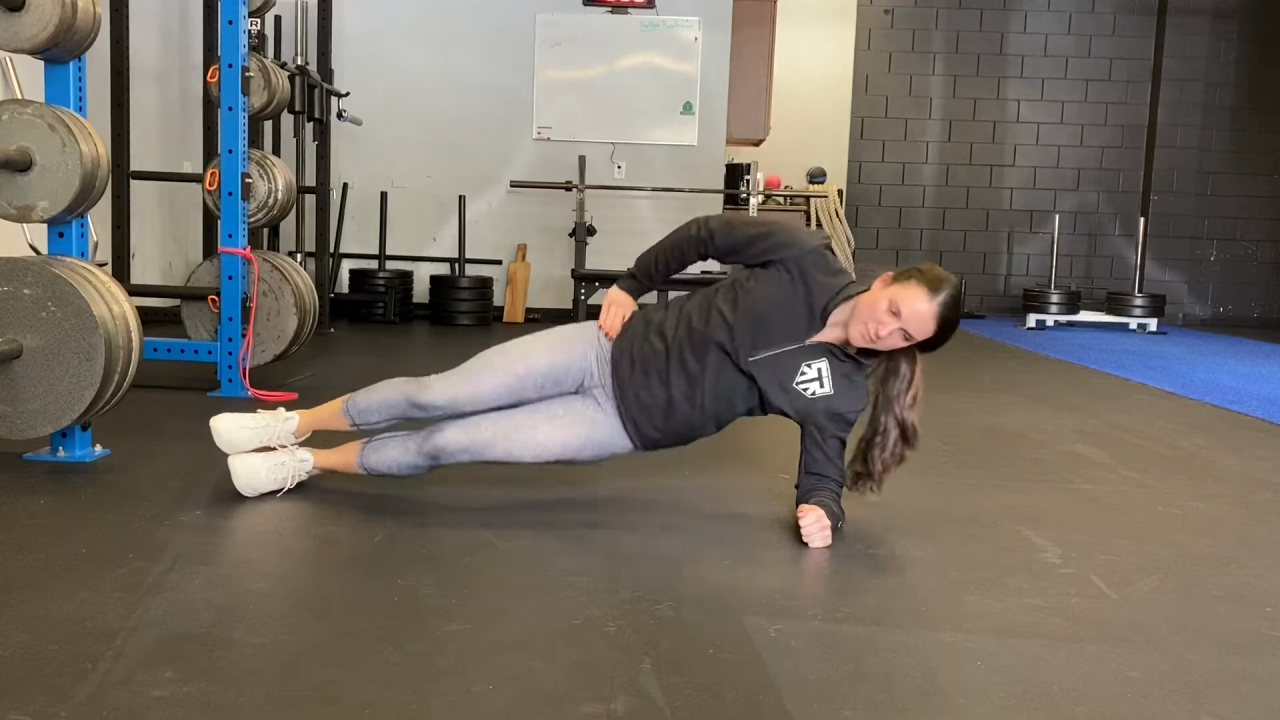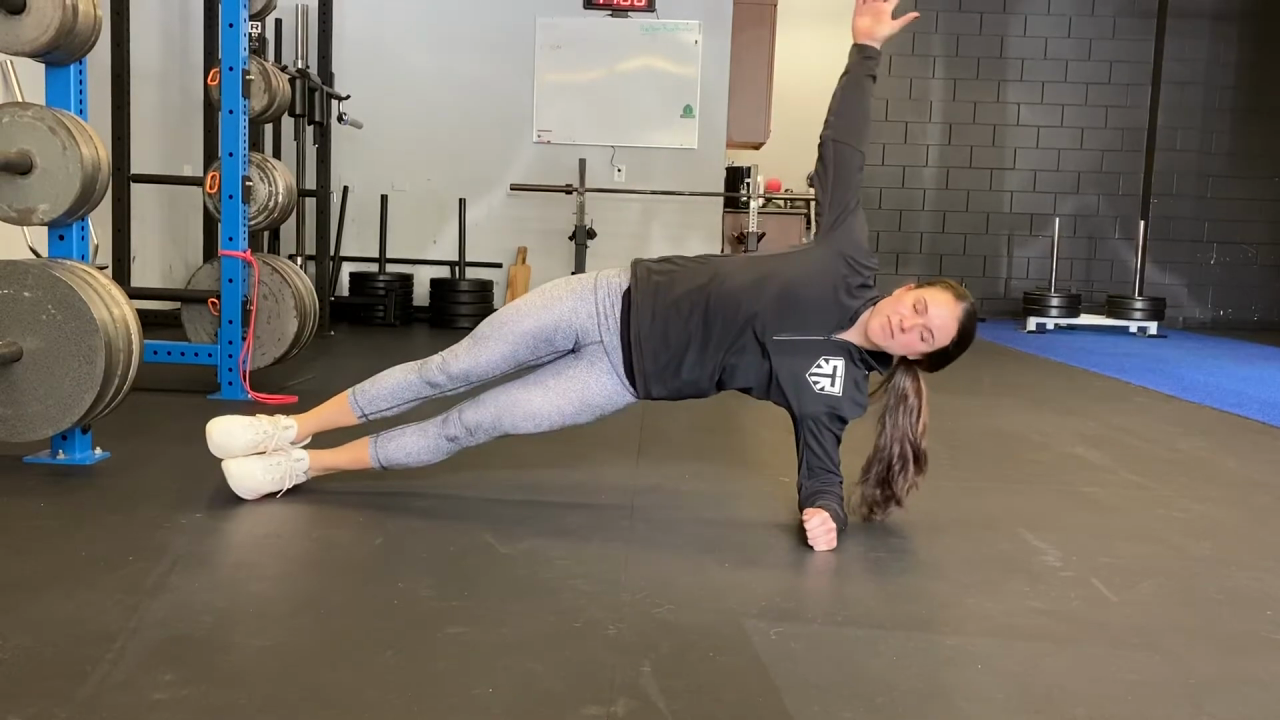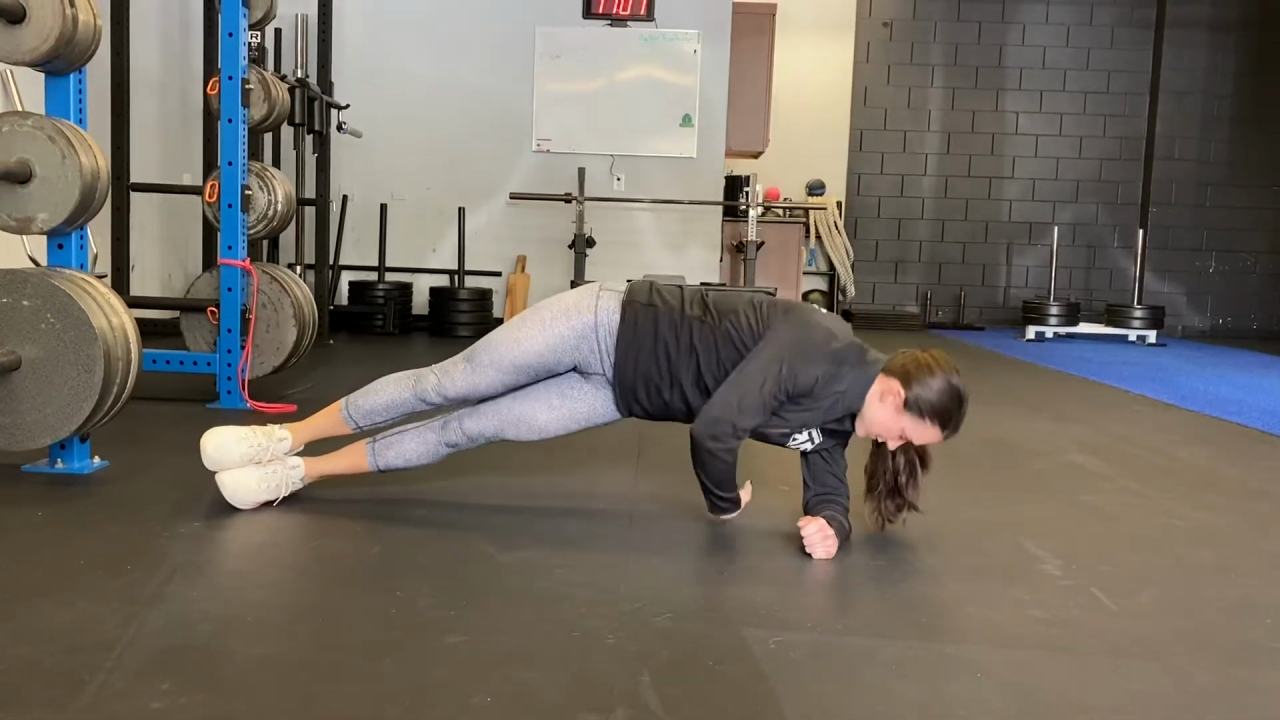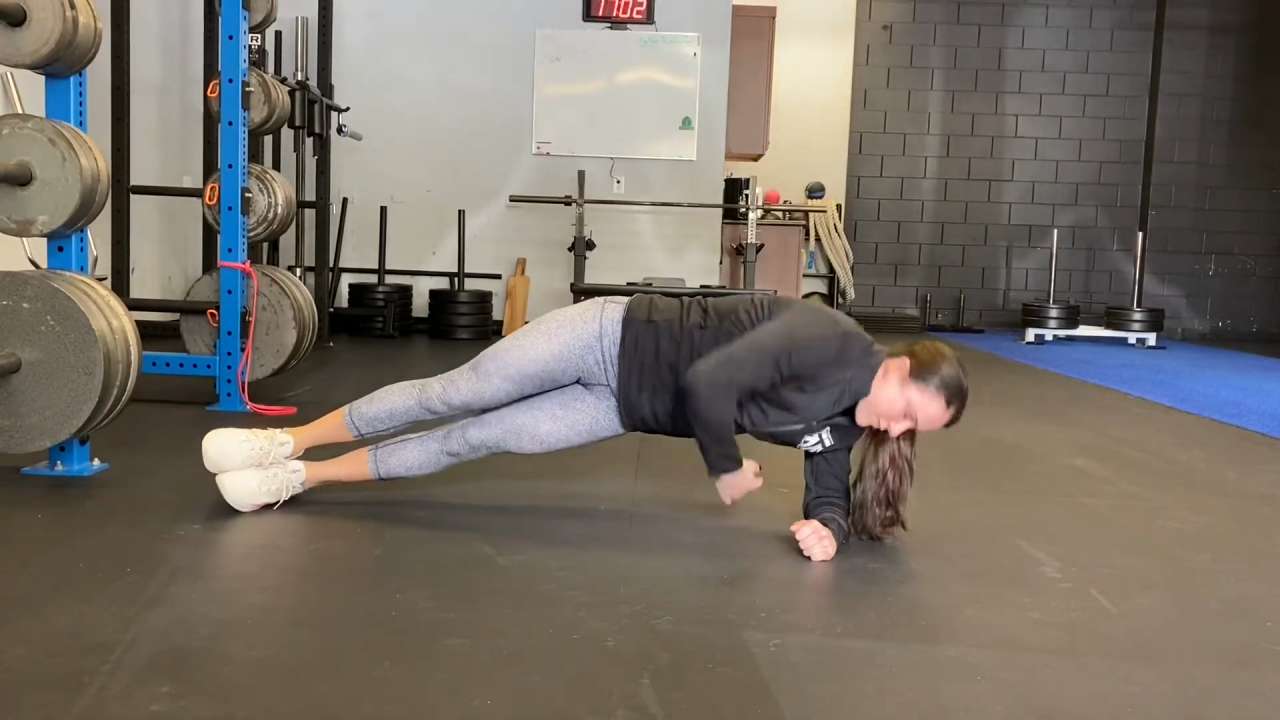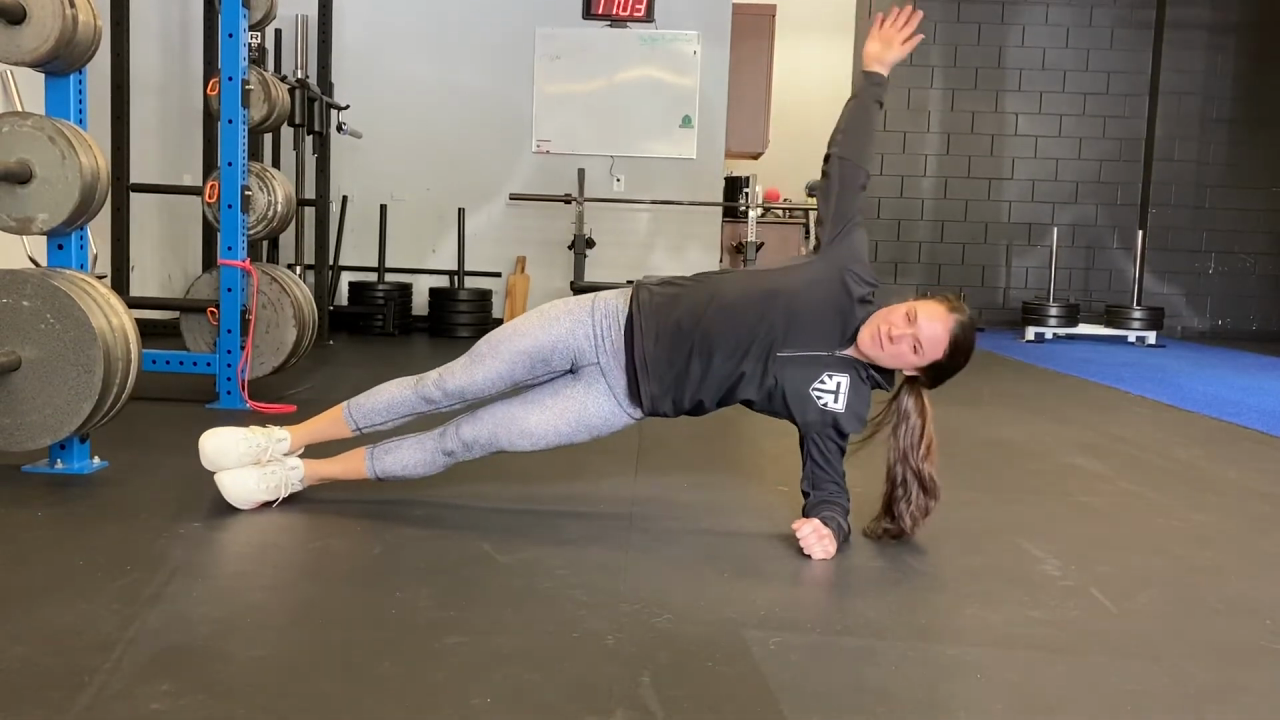
dt=1s
person 1, frame 1
left shoulder: (843, 390)
right shoulder: (808, 260)
left elbow: (824, 468)
right elbow: (704, 234)
left wrist: (820, 507)
right wrist: (628, 288)
left hip: (629, 421)
right hip: (612, 349)
left knee: (450, 444)
right knee: (437, 395)
left ankle: (304, 465)
right ankle: (293, 422)
person 1, frame 2
left shoulder: (836, 387)
right shoulder: (852, 265)
left elbow: (820, 462)
right elbow: (839, 149)
left wrist: (823, 513)
left hip: (628, 374)
right hip: (615, 299)
left knee: (468, 426)
right knee: (447, 373)
left ankle: (304, 466)
right ankle: (289, 429)
person 1, frame 3
left shoulder: (833, 421)
right shoulder: (824, 347)
left elbow: (825, 482)
right elbow: (714, 426)
left wrist: (828, 523)
right wrist: (726, 504)
left hip: (618, 394)
right hip: (609, 324)
left knee: (468, 428)
right knee: (445, 385)
left ankle: (298, 473)
right ankle: (286, 437)
person 1, frame 4
left shoulder: (840, 418)
right shoulder: (835, 341)
left elbow: (828, 477)
right elbow: (707, 380)
left wrist: (825, 524)
right wrist: (728, 470)
left hip: (622, 408)
right hip: (612, 337)
left knee: (469, 440)
right knee: (447, 397)
left ankle: (298, 478)
right ankle: (286, 441)
person 1, frame 5
left shoulder: (841, 401)
right shoulder: (849, 280)
left elbow: (825, 475)
right elbow: (844, 168)
left wrist: (826, 523)
right wrist: (873, 72)
left hip: (626, 393)
right hip: (613, 320)
left knee: (465, 439)
right knee: (445, 388)
left ankle: (297, 477)
right ankle: (285, 439)
